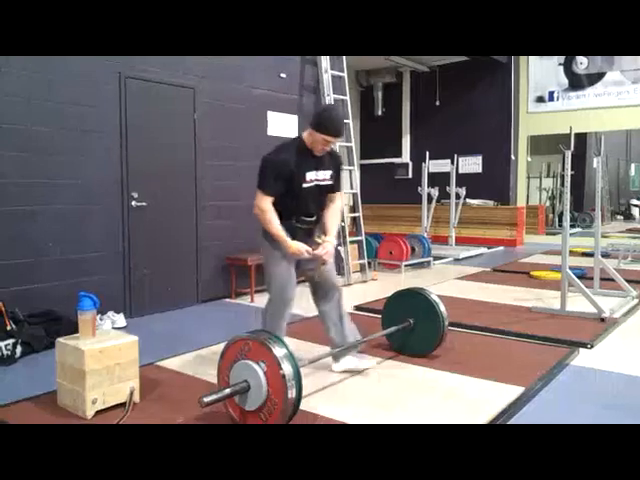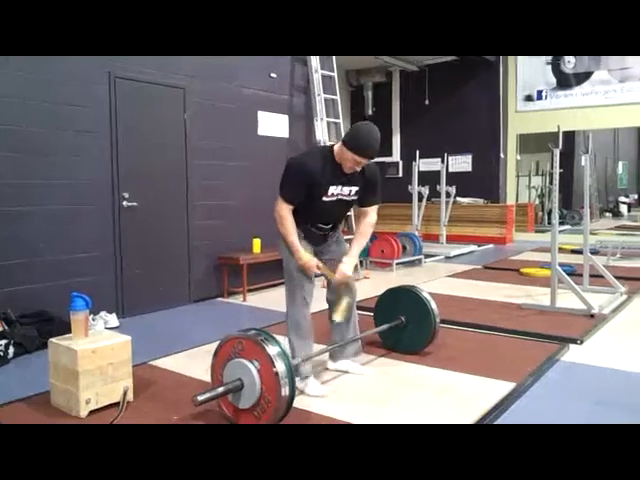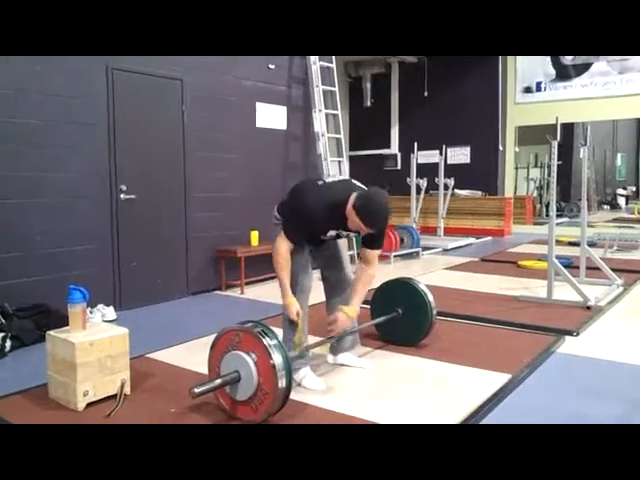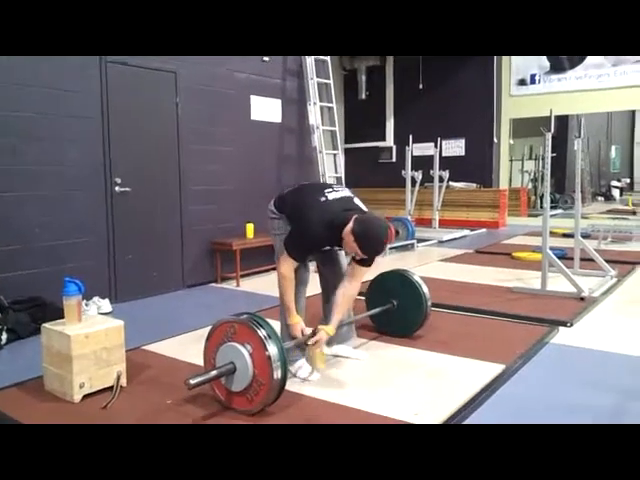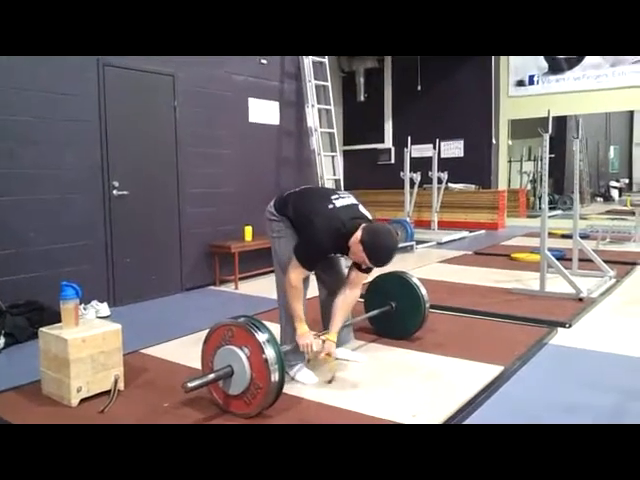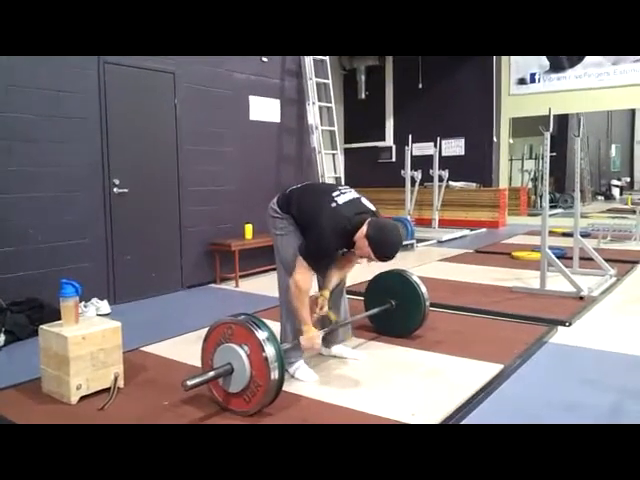
dt=0.5s
person 1, frame 1
left shoulder: (333, 160)
right shoulder: (281, 159)
left elbow: (334, 200)
right elbow: (261, 205)
left wrist: (329, 238)
right wrist: (287, 244)
left hip: (314, 234)
right hip: (282, 236)
left knee: (329, 288)
right knee: (283, 296)
left ankle: (344, 355)
person 1, frame 2
left shoulder: (369, 174)
right shoulder: (306, 165)
left elbow: (368, 218)
right elbow: (282, 210)
left wrist: (350, 259)
right wrist: (300, 254)
left hip: (332, 235)
right hip: (298, 235)
right knee: (300, 298)
left ankle: (341, 356)
right ankle: (301, 372)
person 1, frame 3
left shoulder: (375, 215)
right shoulder: (314, 207)
left elbow: (368, 265)
right elbow: (282, 248)
left wrist: (351, 309)
right wrist: (287, 297)
left hip: (327, 231)
right hip: (292, 223)
left knee: (343, 281)
right knee: (299, 288)
left ankle: (341, 349)
right ankle: (297, 365)
person 1, frame 4
left shoulder: (368, 232)
right shoulder: (314, 226)
left elbow: (352, 282)
right elbow: (285, 269)
left wrist: (329, 328)
right wrist: (292, 318)
right hip: (285, 216)
left knee: (337, 276)
right knee: (297, 280)
left ankle: (338, 341)
right ankle: (294, 356)
person 1, frame 5
left shoulder: (371, 239)
right shoulder: (324, 234)
left elbow: (351, 289)
right elbow: (293, 278)
left wrist: (332, 336)
right wrist: (302, 328)
right hip: (284, 218)
left knee: (336, 280)
right knee: (294, 285)
left ankle: (339, 345)
right ankle: (293, 360)
person 1, frame 6
left shoulder: (376, 227)
right shoulder: (329, 231)
left elbow: (347, 260)
right elbow: (299, 282)
left wrist: (325, 293)
right wrist: (308, 331)
left hip: (316, 208)
right hip: (286, 215)
left knee: (335, 280)
right knee: (293, 280)
left ankle: (333, 342)
right ankle: (292, 357)
